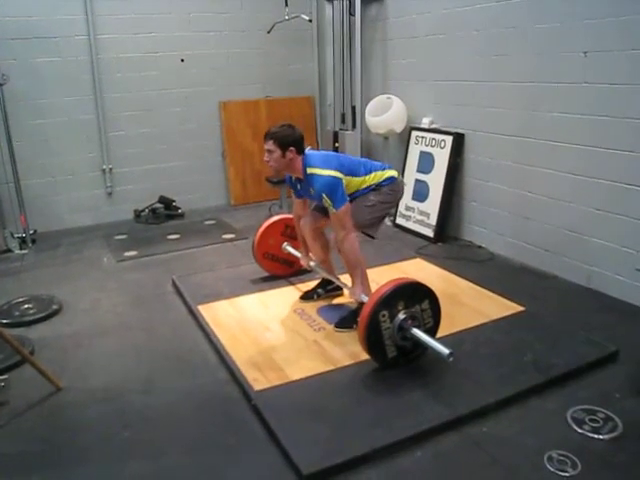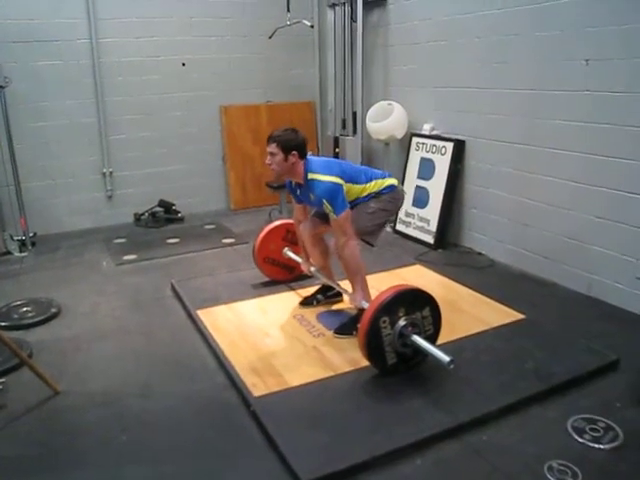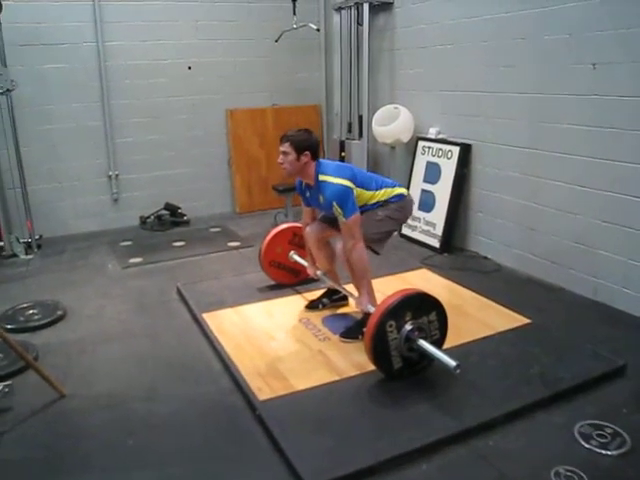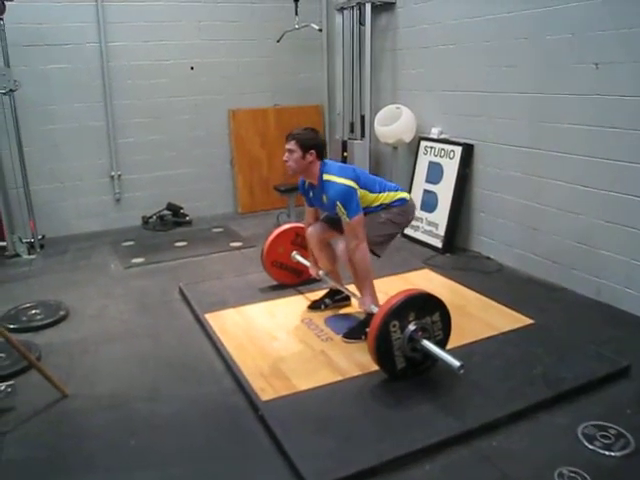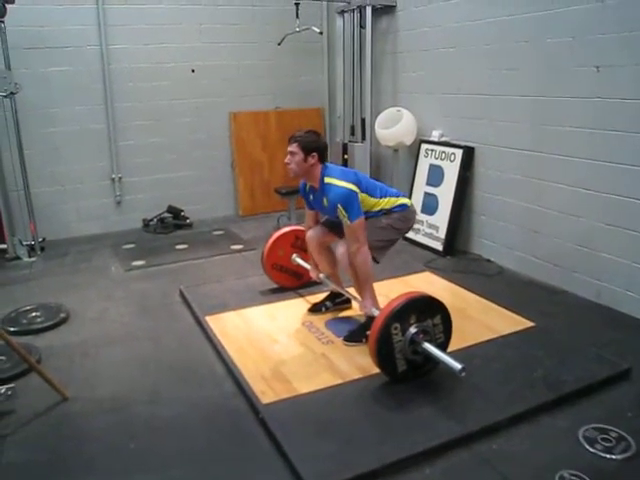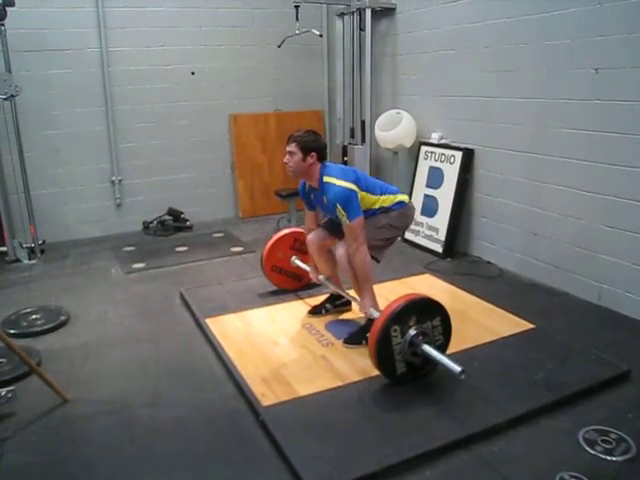
dt=0.3s
person 1, frame 1
left shoulder: (323, 179)
right shoulder: (294, 173)
left elbow: (345, 233)
right elbow: (299, 214)
left wrist: (357, 284)
right wrist: (304, 253)
left hip: (383, 185)
right hip: (357, 188)
left knee: (339, 238)
right knee: (309, 224)
left ankle: (366, 304)
right ankle: (330, 283)
person 1, frame 2
left shoulder: (324, 184)
right shoulder: (294, 179)
left elbow: (346, 240)
right elbow: (300, 220)
left wrist: (358, 290)
right wrist: (304, 258)
left hip: (384, 194)
right hip: (356, 194)
left knee: (338, 243)
right knee: (308, 230)
left ankle: (366, 311)
right ankle: (330, 289)
person 1, frame 3
left shoulder: (334, 187)
right shoulder: (304, 182)
left elbow: (354, 243)
right elbow: (308, 223)
left wrist: (364, 294)
right wrist: (311, 262)
left hip: (392, 202)
right hip: (365, 202)
left knee: (345, 248)
right knee: (314, 234)
left ankle: (372, 314)
right ankle: (336, 292)
person 1, frame 4
left shoulder: (338, 187)
right shoulder: (306, 181)
left elbow: (357, 243)
right elbow: (310, 223)
left wrist: (367, 296)
right wrist: (313, 263)
left hip: (395, 207)
right hip: (365, 206)
left knee: (345, 249)
right knee: (314, 234)
left ankle: (374, 315)
right ankle: (338, 293)
person 1, frame 5
left shoulder: (339, 190)
right shoulder: (307, 185)
left elbow: (358, 247)
right elbow: (311, 225)
left wrist: (367, 298)
right wrist: (313, 266)
left hip: (396, 212)
right hip: (364, 211)
left knee: (345, 254)
right knee: (314, 238)
left ankle: (375, 318)
right ankle: (339, 295)
person 1, frame 6
left shoulder: (338, 190)
right shoulder: (306, 185)
left elbow: (358, 247)
right elbow: (311, 227)
left wrist: (367, 298)
right wrist: (313, 266)
left hip: (394, 210)
right hip: (365, 209)
left knee: (345, 255)
right knee: (316, 241)
left ankle: (375, 321)
right ankle: (339, 298)
